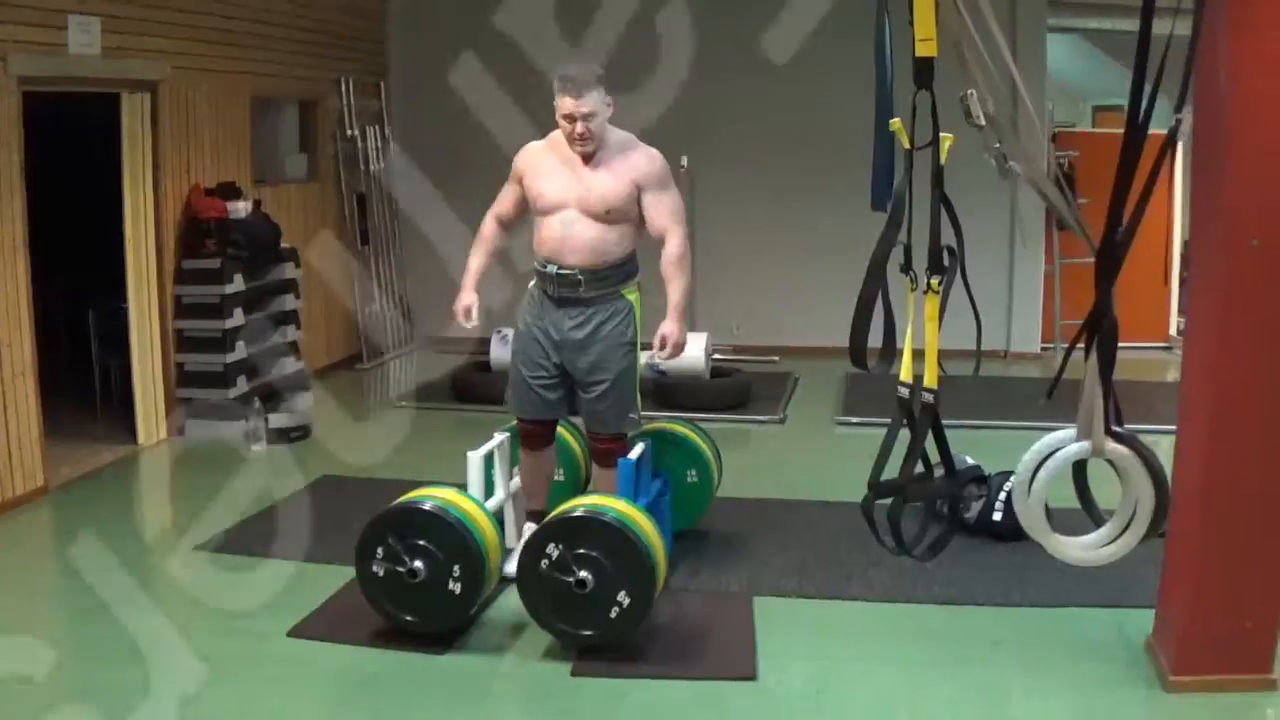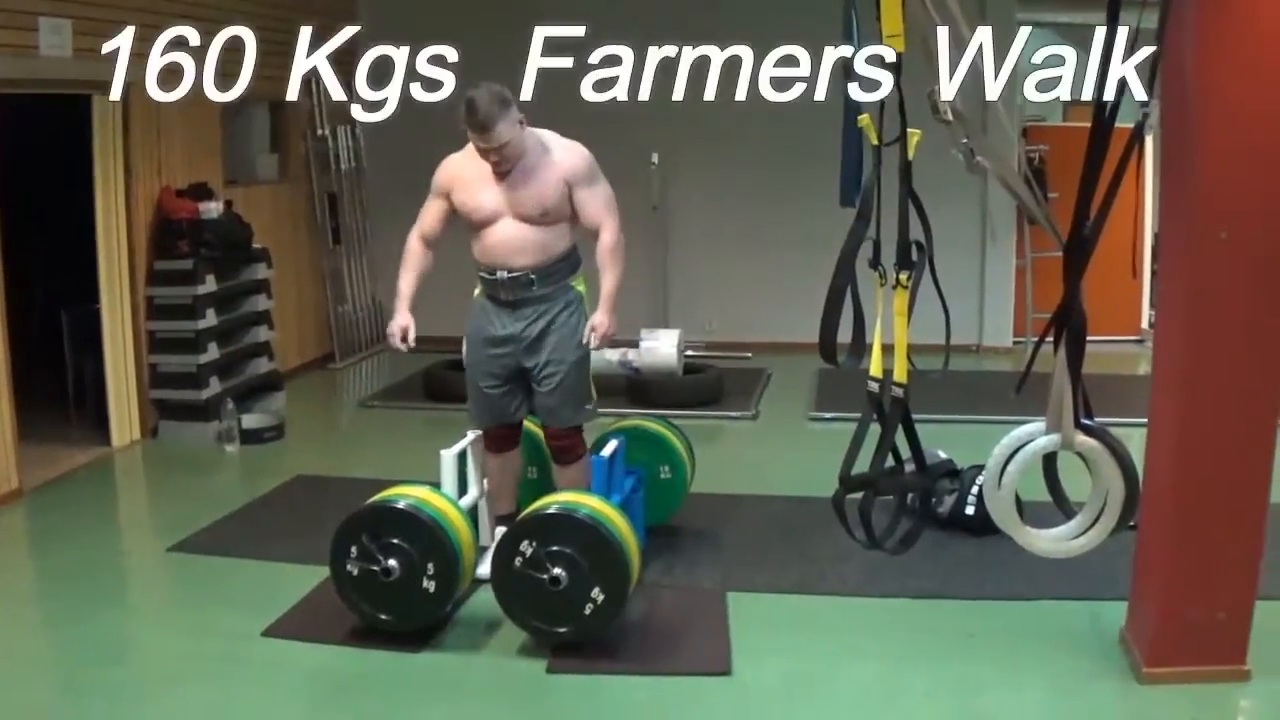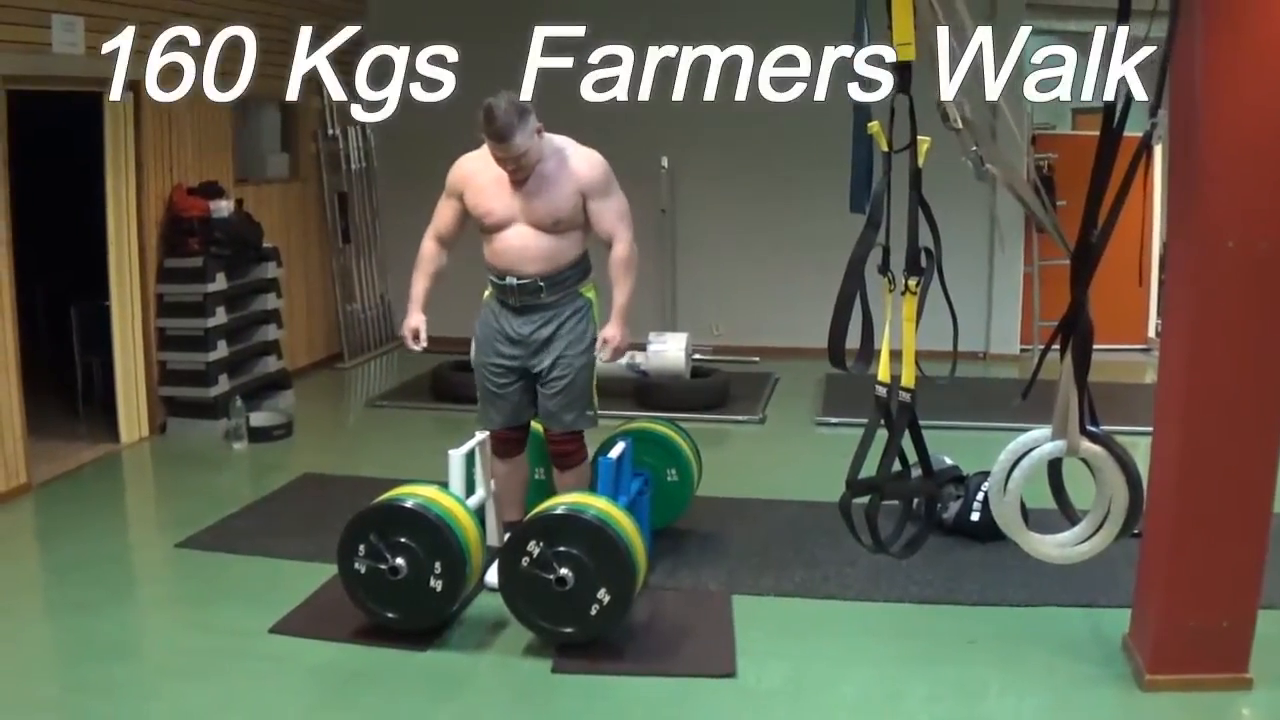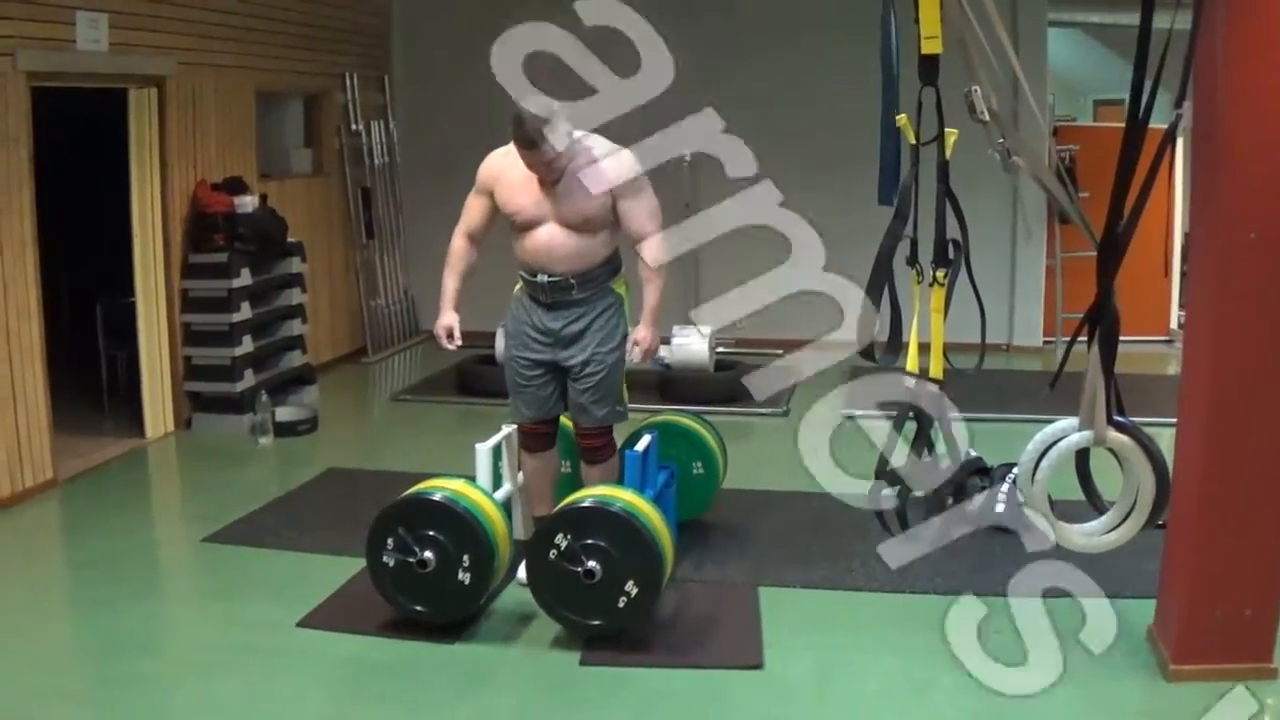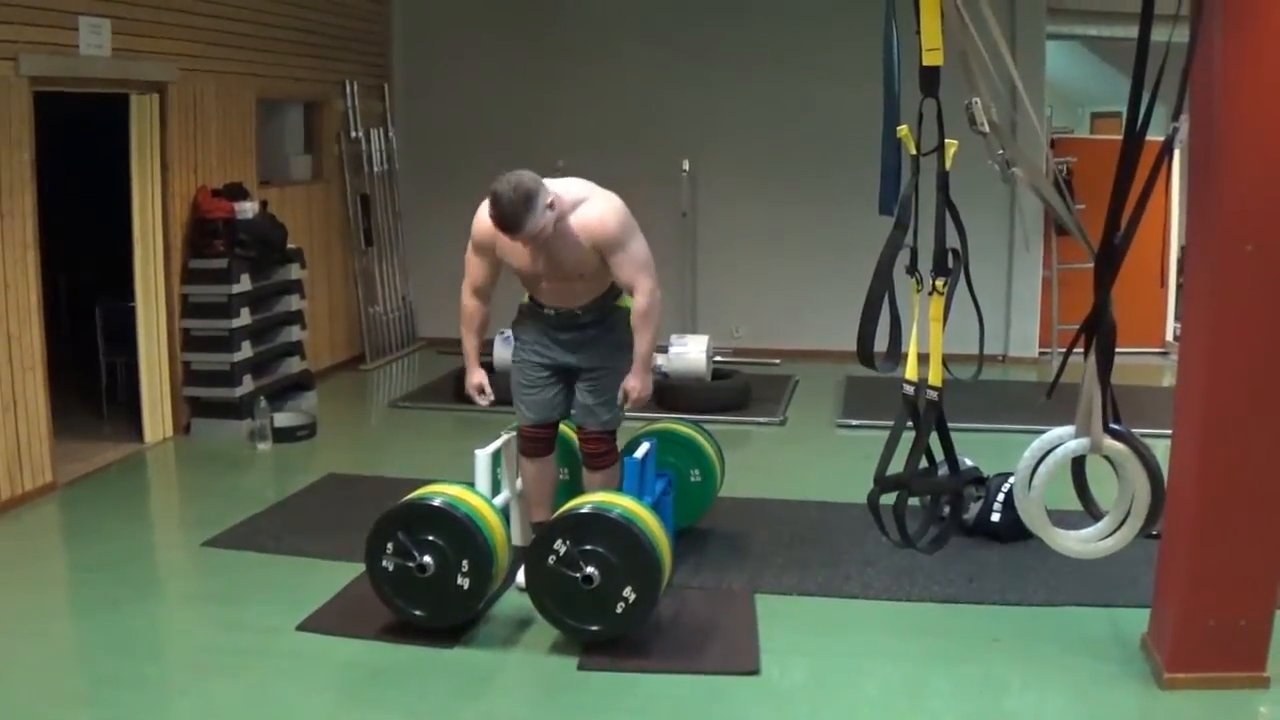
dt=1s
person 1, frame 1
left shoulder: (643, 162)
right shoulder: (532, 158)
left elbow: (673, 239)
right elbow: (497, 220)
left wrist: (675, 314)
right wrist: (469, 284)
left hip: (606, 307)
right hip: (542, 303)
left knee: (607, 433)
right knee: (532, 424)
right ankle: (534, 529)
person 1, frame 2
left shoulder: (569, 160)
right shoulder: (453, 172)
left elbow: (608, 231)
right elbow: (421, 241)
left wrist: (606, 305)
right wrist: (402, 307)
left hip: (555, 303)
right hip: (491, 307)
left knee: (562, 430)
right knee: (496, 427)
right ankle: (504, 532)
person 1, frame 3
left shoulder: (584, 167)
right shoulder: (467, 172)
left elbow: (621, 242)
right elbow: (436, 240)
left wrist: (618, 316)
right wrist: (416, 306)
left hip: (565, 309)
right hip: (500, 311)
left knee: (564, 434)
right knee: (505, 433)
right ankle: (513, 541)
person 1, frame 4
left shoulder: (614, 167)
right shoulder: (496, 168)
left elbow: (650, 242)
right elbow: (466, 236)
left wrist: (649, 317)
right wrist: (448, 303)
left hip: (594, 305)
right hip: (530, 305)
left knee: (594, 430)
right knee: (534, 428)
person 1, frame 5
left shoulder: (602, 215)
right shoulder: (485, 224)
left elbow: (646, 290)
right elbow: (475, 295)
left wrist: (641, 368)
right wrist: (472, 363)
left hip: (603, 325)
right hip: (538, 326)
left knee: (597, 437)
right knee: (533, 432)
